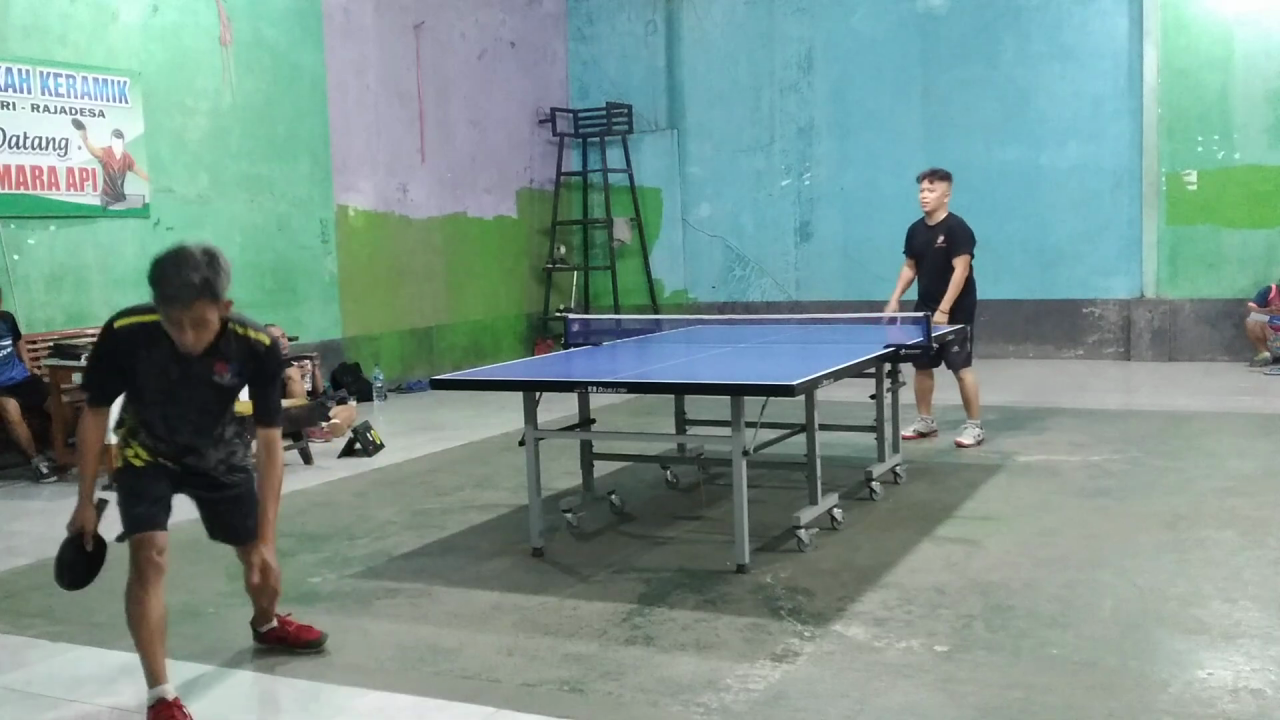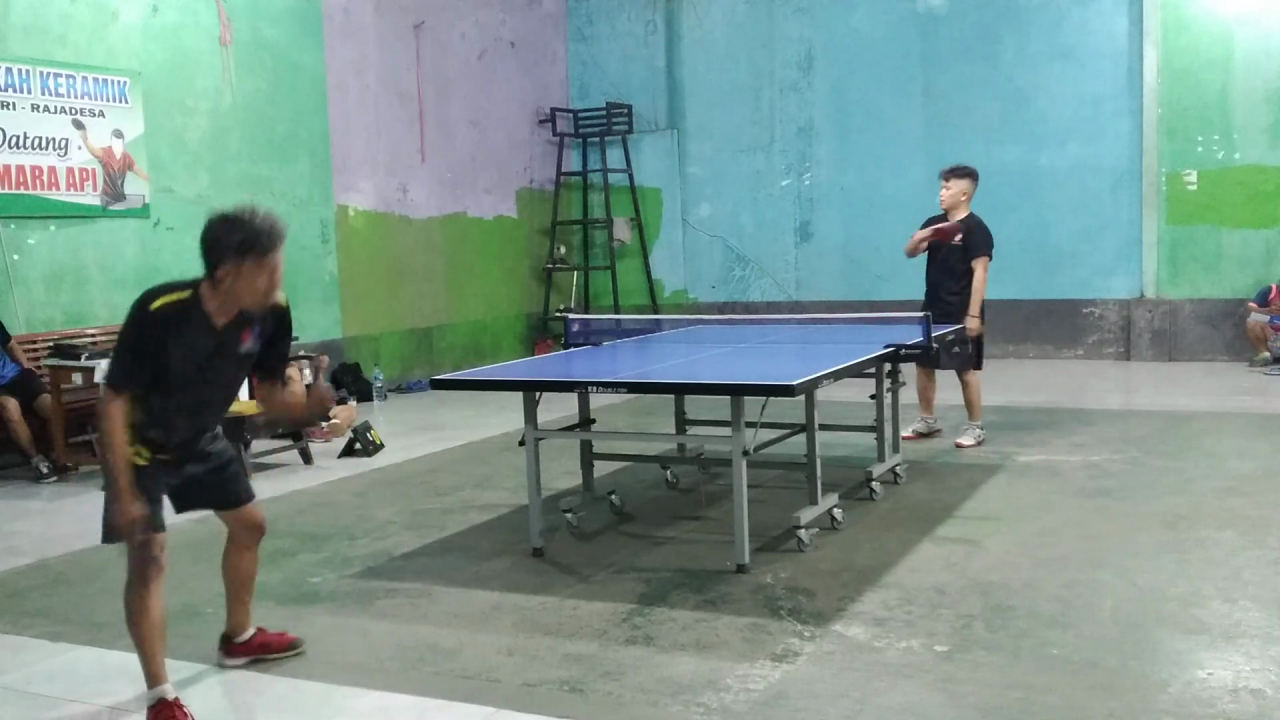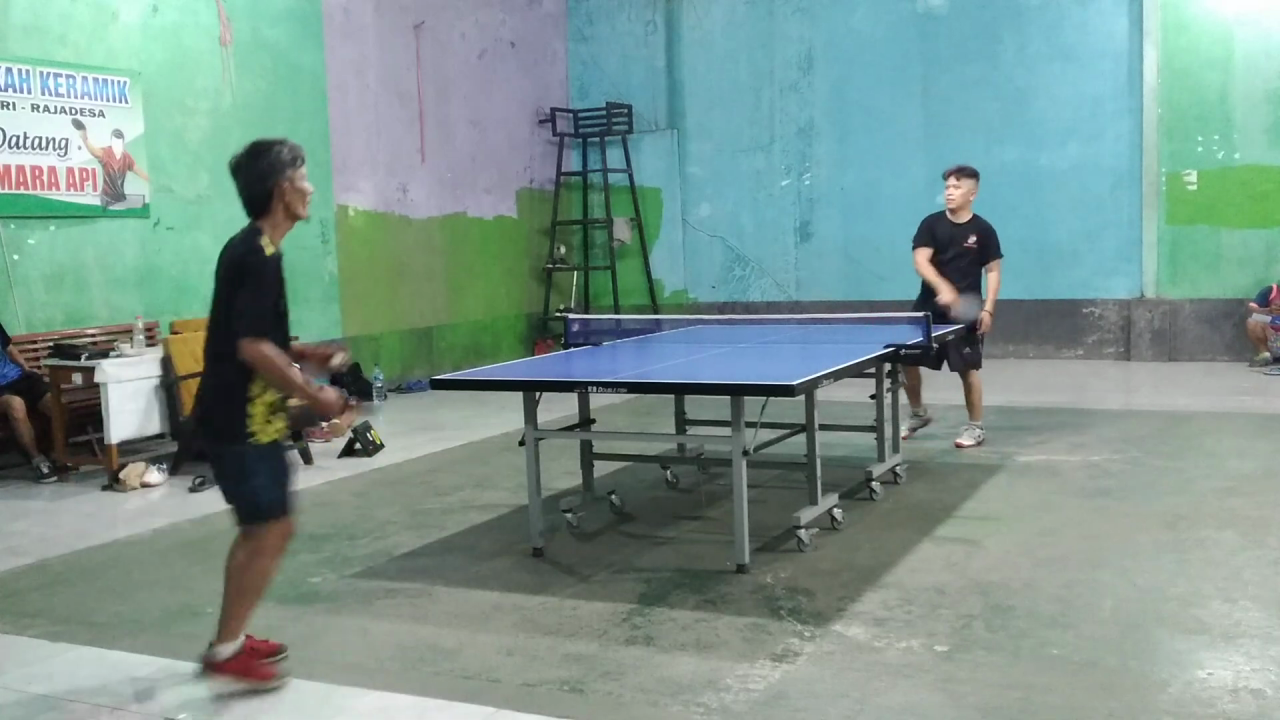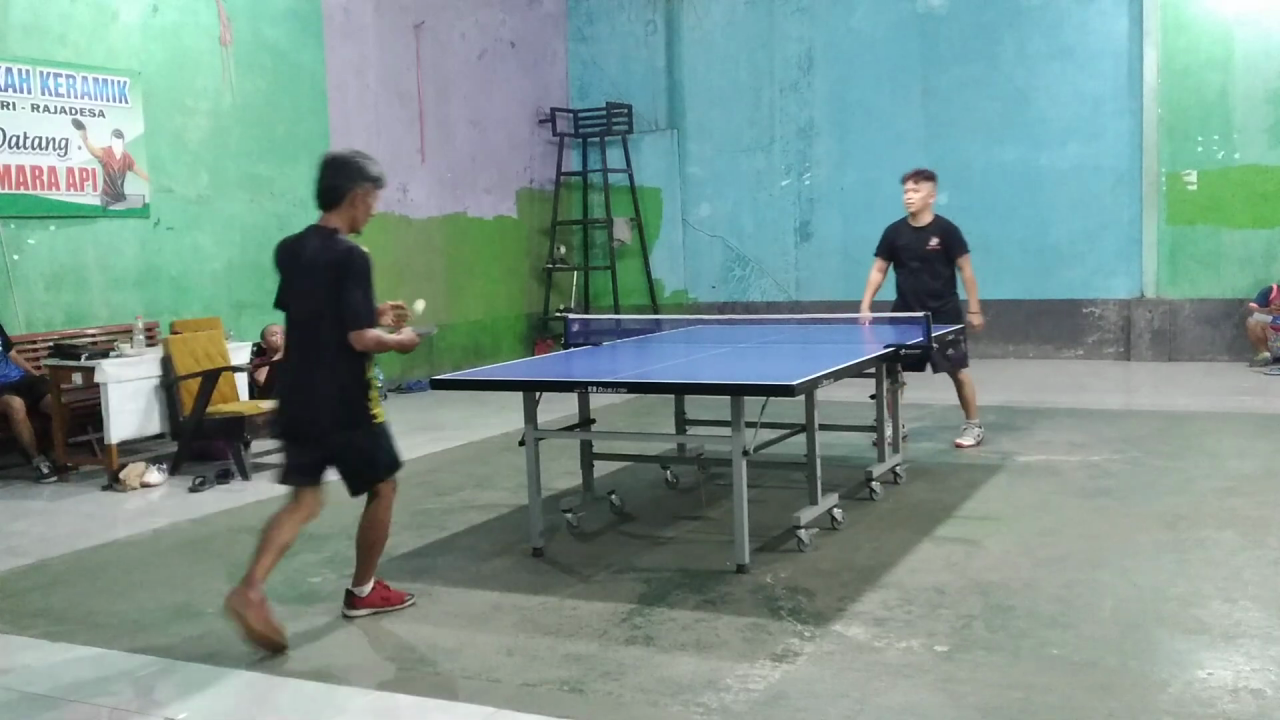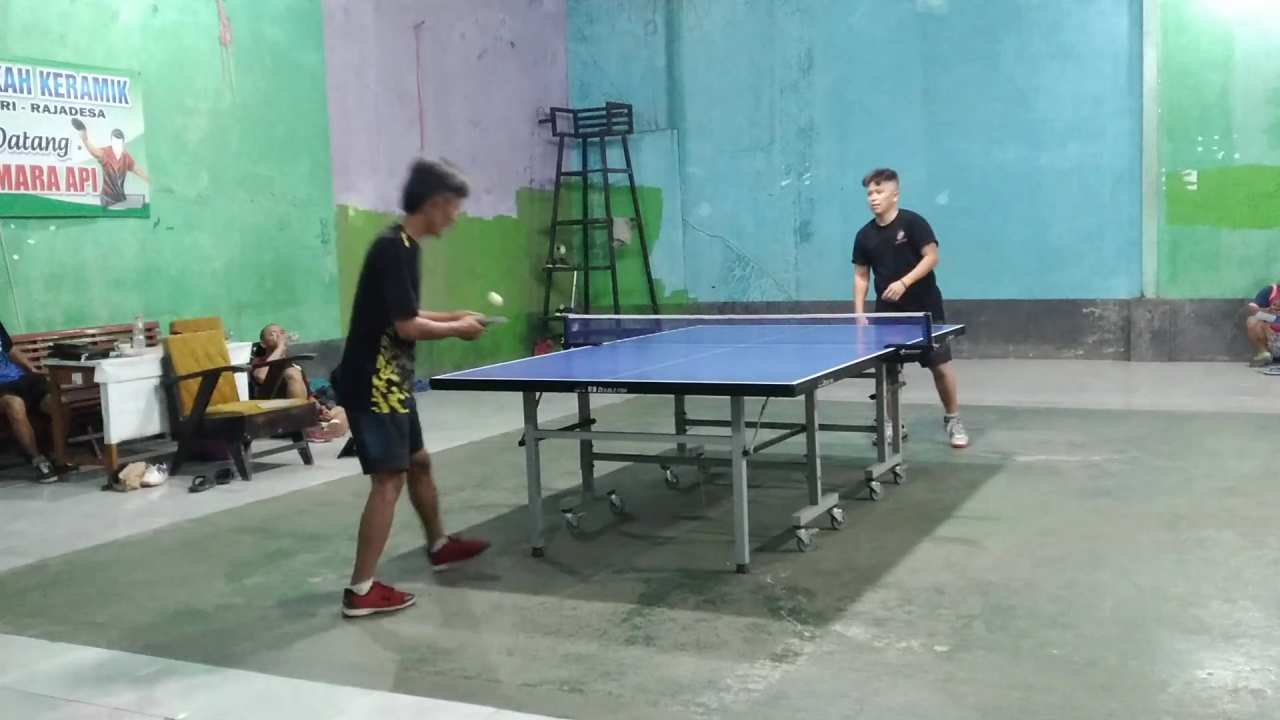
dt=0.4s
person 1, frame 1
left shoulder: (257, 348)
right shoulder: (124, 333)
left elbow: (269, 443)
right elbow: (94, 413)
left wrist: (269, 543)
right wrist: (85, 500)
left hip: (219, 453)
right hip: (146, 455)
left knee: (255, 552)
right knee: (149, 555)
left ankle: (268, 623)
person 1, frame 2
left shoulder: (270, 316)
right shoulder: (157, 313)
left elbow: (269, 392)
right elbow: (116, 400)
left wrist: (307, 404)
right wrist: (123, 492)
left hip: (201, 438)
right hip: (141, 446)
left knee: (249, 523)
right knee: (147, 557)
left ankle: (239, 635)
person 1, frame 3
left shoulder: (247, 248)
right shoulder: (260, 257)
right elbow: (253, 347)
left wrist: (311, 354)
right wrist: (314, 393)
left hip: (229, 411)
right hip: (245, 416)
left knee: (257, 526)
right knee: (271, 528)
left ankle: (229, 641)
right ankle: (226, 648)
person 1, frame 4
left shoulder: (291, 250)
right shoulder: (351, 257)
right elbow: (360, 339)
left wrist: (374, 317)
right wrist: (399, 341)
left hip: (296, 399)
right hip: (345, 400)
left knee: (302, 499)
right knee: (381, 489)
left ankle: (250, 590)
right ankle: (362, 591)
person 1, frame 5
left shoulder: (399, 245)
right shoulder: (397, 250)
right elbow: (405, 325)
left wrist: (451, 318)
right wrist: (456, 329)
left hip: (388, 378)
right hip: (372, 383)
left knee: (418, 459)
right knee: (390, 479)
left ankle: (438, 544)
right ankle: (360, 590)
person 2, frame 1
left shoulder: (958, 228)
right shoulder: (915, 230)
left elbow: (962, 271)
left wrist: (944, 309)
right wrist: (896, 299)
left hip: (956, 312)
right hip: (926, 310)
left knee: (962, 368)
right knee: (922, 366)
left ankle: (974, 425)
right ankle: (926, 421)
person 2, frame 2
left shoulder: (976, 229)
right shoulder: (934, 223)
left elbow: (980, 273)
right elbow: (911, 251)
left wrist: (974, 314)
right wrist: (921, 237)
left hip: (960, 313)
right hip: (933, 309)
left knee: (965, 369)
right knee: (924, 364)
left ankle: (976, 427)
right ankle: (928, 420)
person 2, frame 3
left shoulder: (983, 230)
right shoulder: (931, 223)
left elbow: (993, 272)
right elbow: (921, 261)
left wrist: (988, 309)
right wrist: (942, 288)
right hip: (930, 308)
left knee: (968, 370)
left ankle: (975, 426)
right ankle: (918, 413)
person 2, frame 4
left shoulder: (946, 229)
right shoulder: (894, 232)
left elbow: (965, 268)
right elbow: (879, 270)
left wrist: (974, 309)
right wrist: (865, 305)
left hip: (943, 313)
right hip: (905, 312)
left knee: (957, 370)
left ankle: (973, 425)
right ankle: (894, 424)
person 2, frame 5
left shoulder: (912, 222)
right shoulder: (865, 235)
left elbow: (932, 257)
right elbow: (861, 275)
left wrist: (903, 282)
right wrist: (859, 310)
left hip: (924, 307)
right hip: (887, 311)
left knee: (940, 365)
left ankle: (952, 419)
right ankle: (894, 425)
